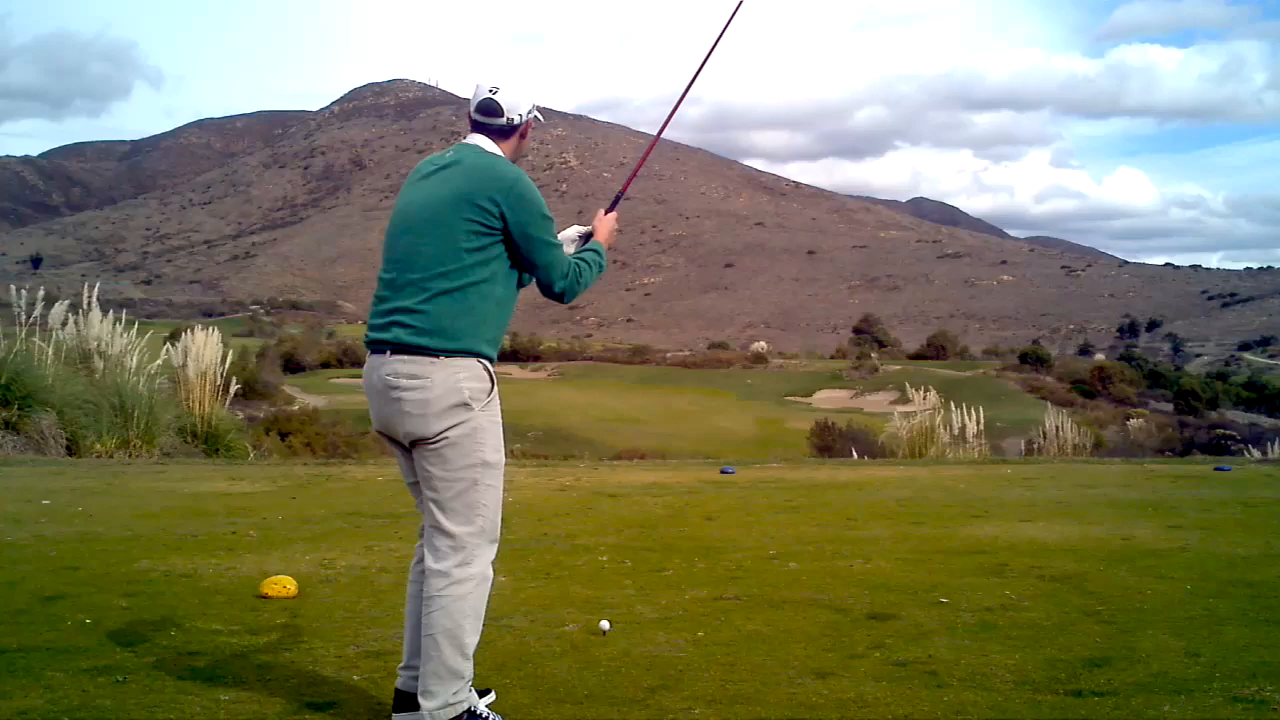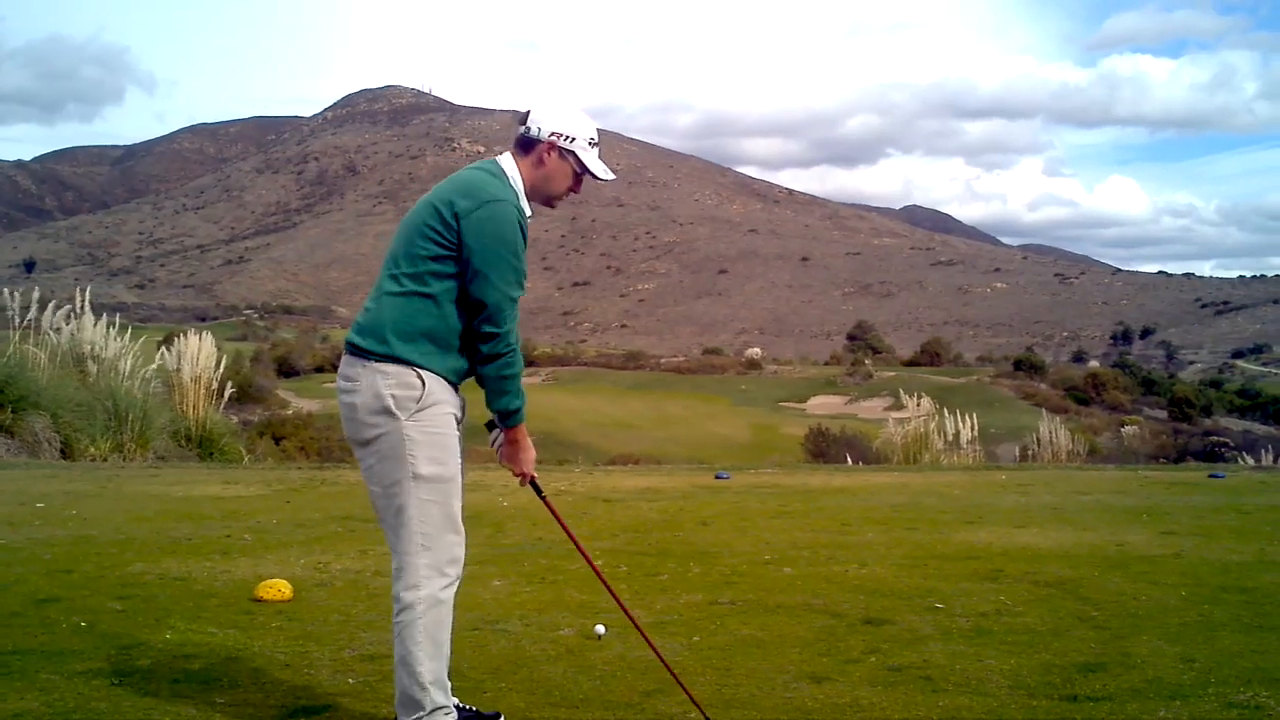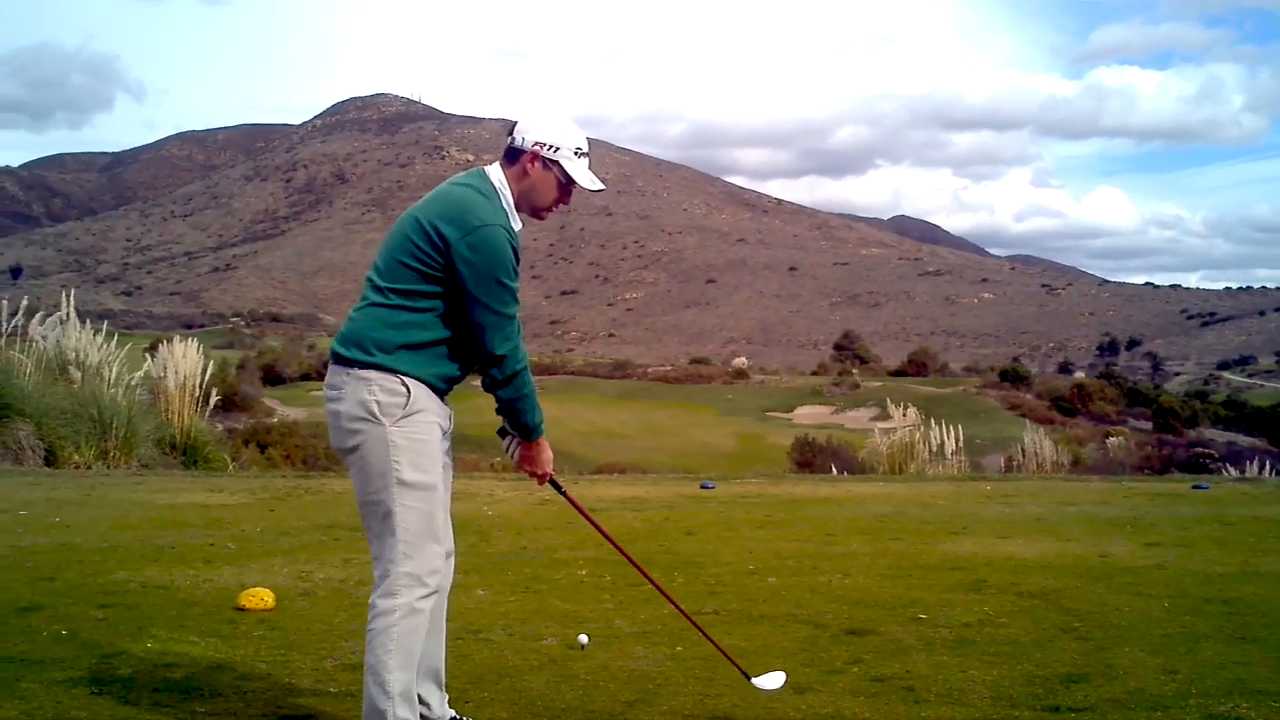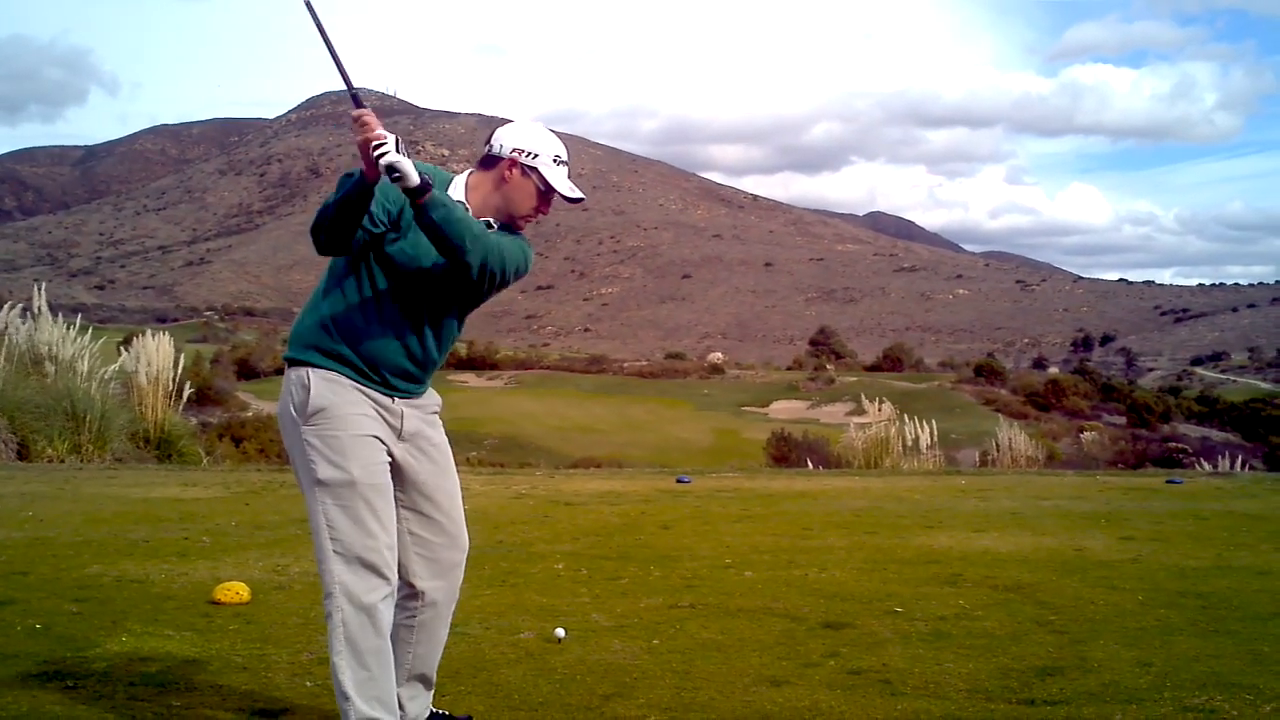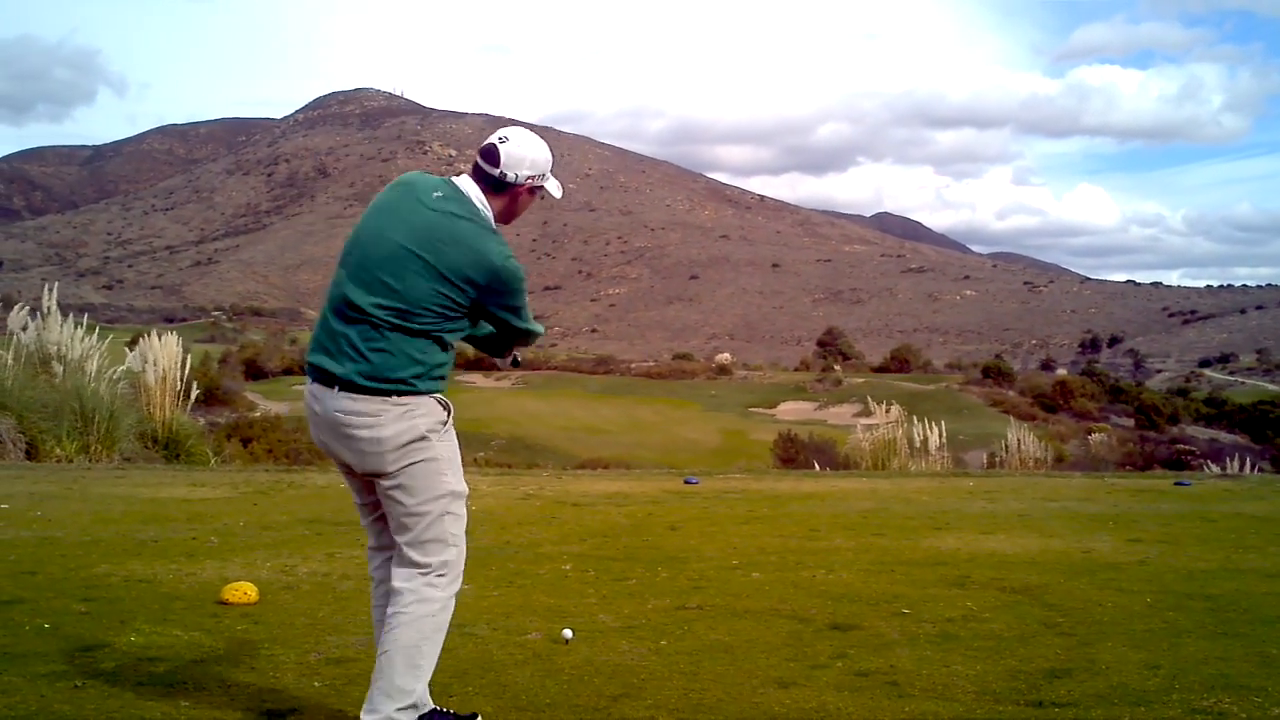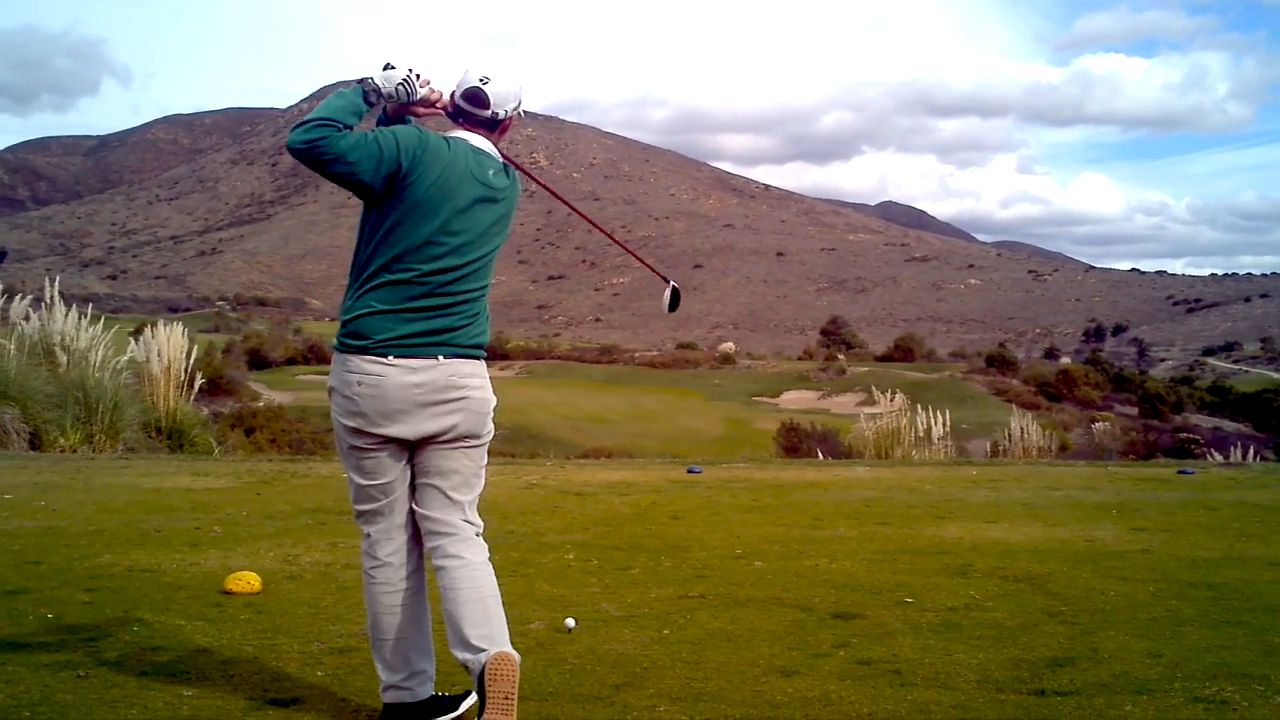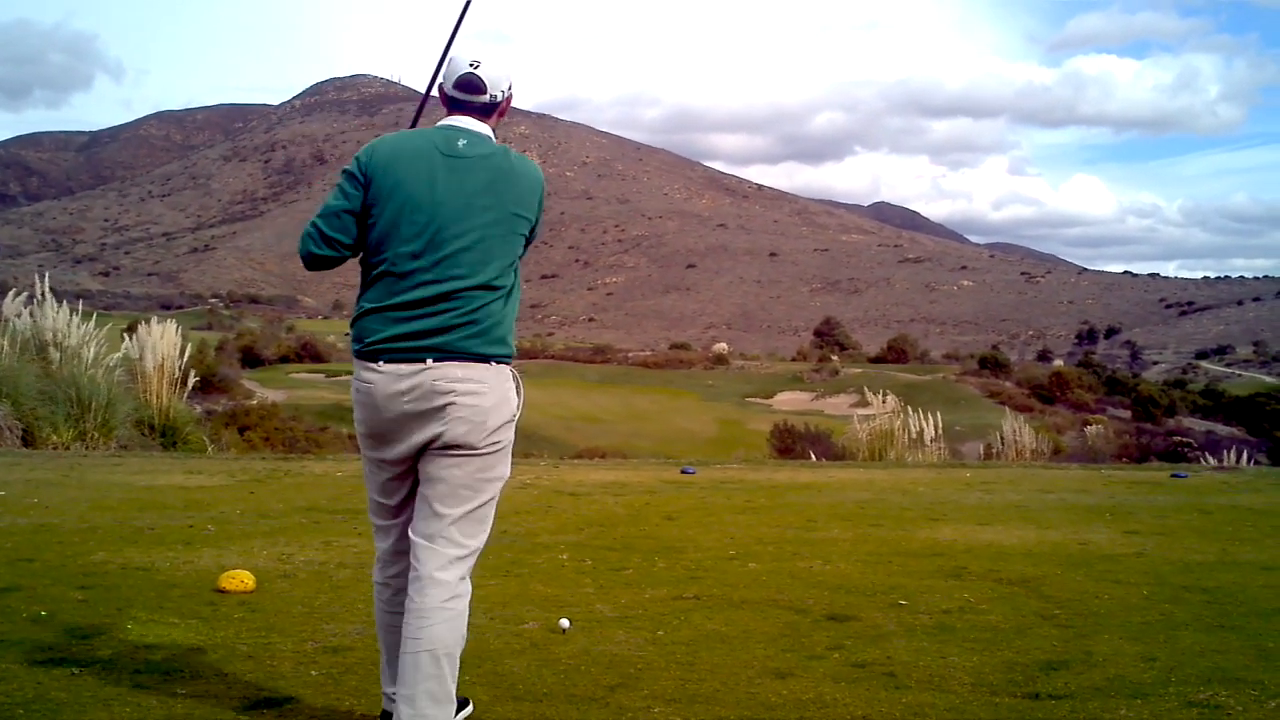
dt=0.7s
person 1, frame 1
left shoulder: (424, 174)
right shoulder: (507, 183)
right elbow: (561, 284)
left wrist: (554, 244)
right wrist: (597, 246)
left hip: (389, 375)
right hip: (447, 380)
left knee: (442, 538)
right knee: (463, 550)
person 1, frame 2
left shoulder: (478, 187)
right shoulder: (494, 204)
right elbow: (493, 330)
left wrist: (505, 414)
right wrist: (516, 424)
left hip: (404, 382)
right hip: (403, 386)
left knee: (431, 553)
right knee: (429, 561)
person 1, frame 3
left shoulder: (476, 199)
right shoulder: (480, 224)
left elbow: (490, 334)
right elbow: (499, 344)
left wrist: (514, 418)
right wrist: (534, 435)
left hip: (407, 393)
right hip: (384, 393)
left knee: (432, 562)
right knee: (410, 571)
person 1, frame 4
left shoulder: (509, 248)
right shoulder: (391, 191)
left elbow: (468, 250)
right elbow: (330, 237)
left wrist: (412, 181)
right wrist: (365, 176)
left hip: (411, 404)
right hip: (333, 390)
left knee: (439, 559)
right knee: (363, 572)
person 1, frame 5
left shoulder: (408, 189)
right shoulder: (493, 256)
right elbow: (510, 335)
left wrist: (483, 331)
right wrist: (508, 341)
left hip: (327, 399)
right hip: (397, 415)
left knee: (393, 556)
right knee: (430, 568)
person 1, frame 6
left shoulder: (417, 153)
right shoulder: (506, 185)
left elbow: (307, 141)
left wrist: (378, 89)
right wrist: (402, 116)
left hip: (371, 377)
right hip: (457, 381)
left knee: (388, 541)
right knee: (456, 533)
right ankle: (492, 655)
person 1, frame 7
left shoulder: (380, 156)
right shoulder: (526, 178)
left elbow: (316, 253)
left hip: (382, 378)
right hip: (473, 385)
left knee: (396, 552)
right knee: (444, 561)
